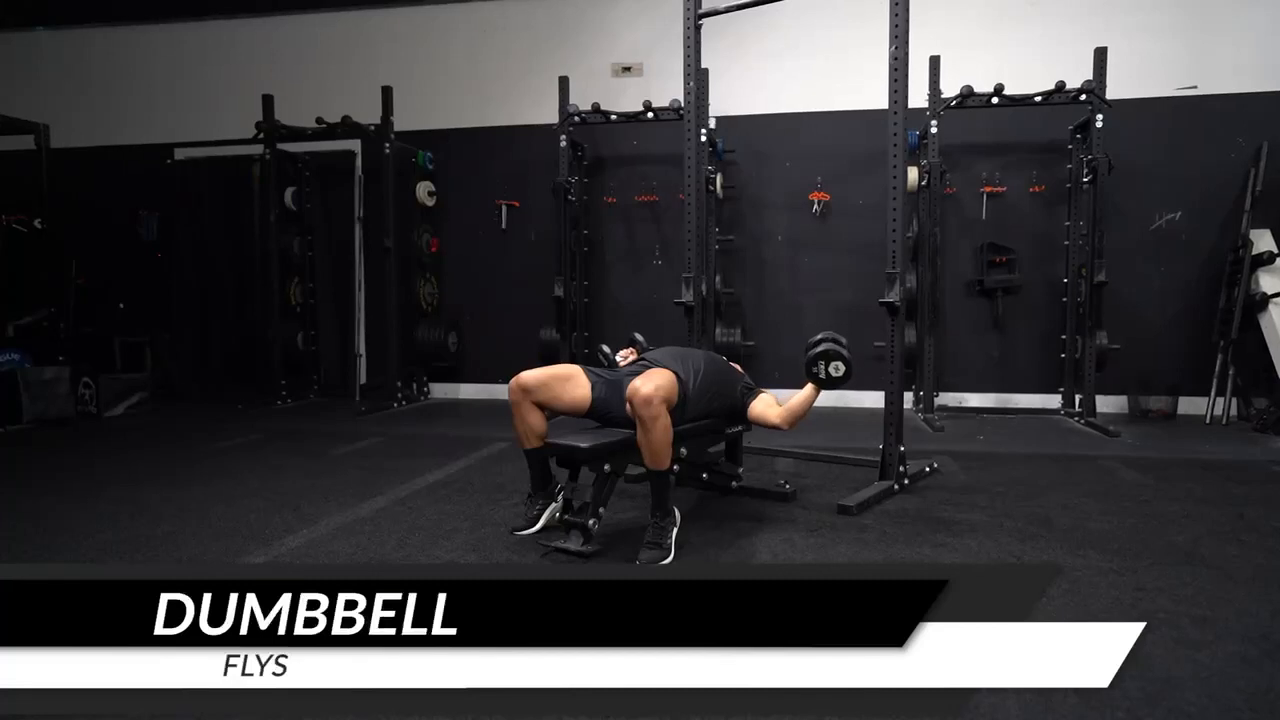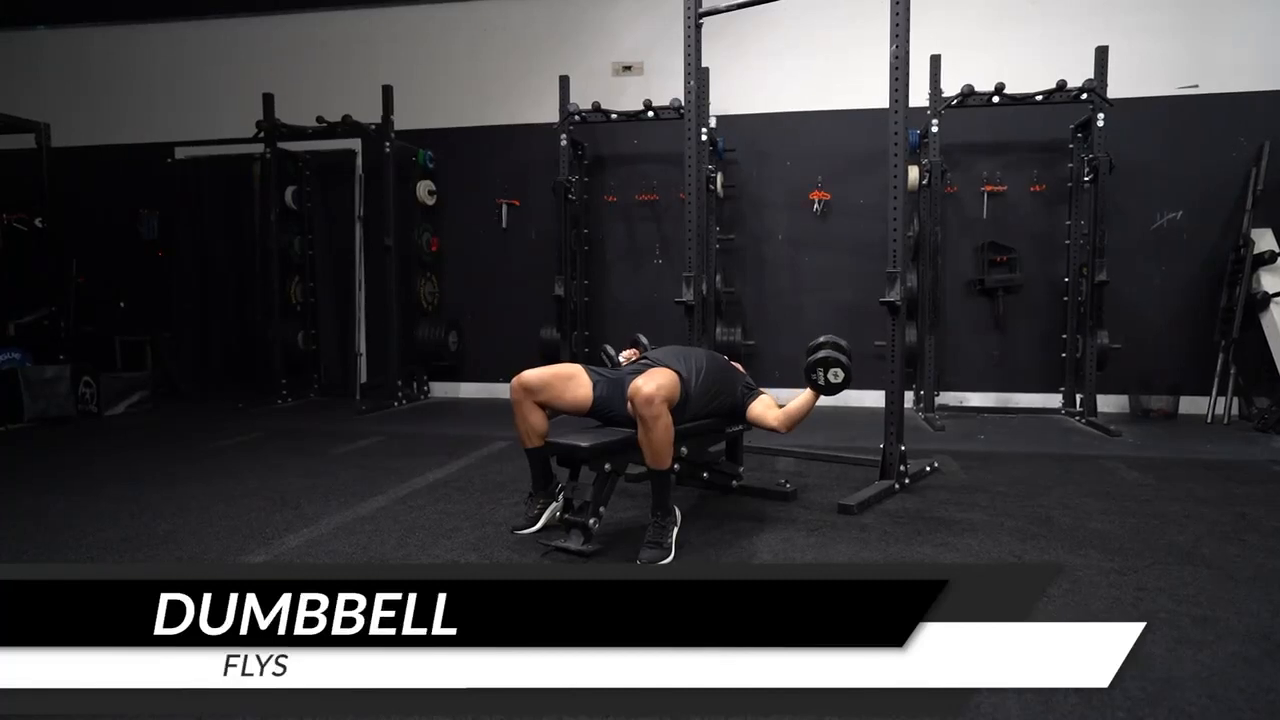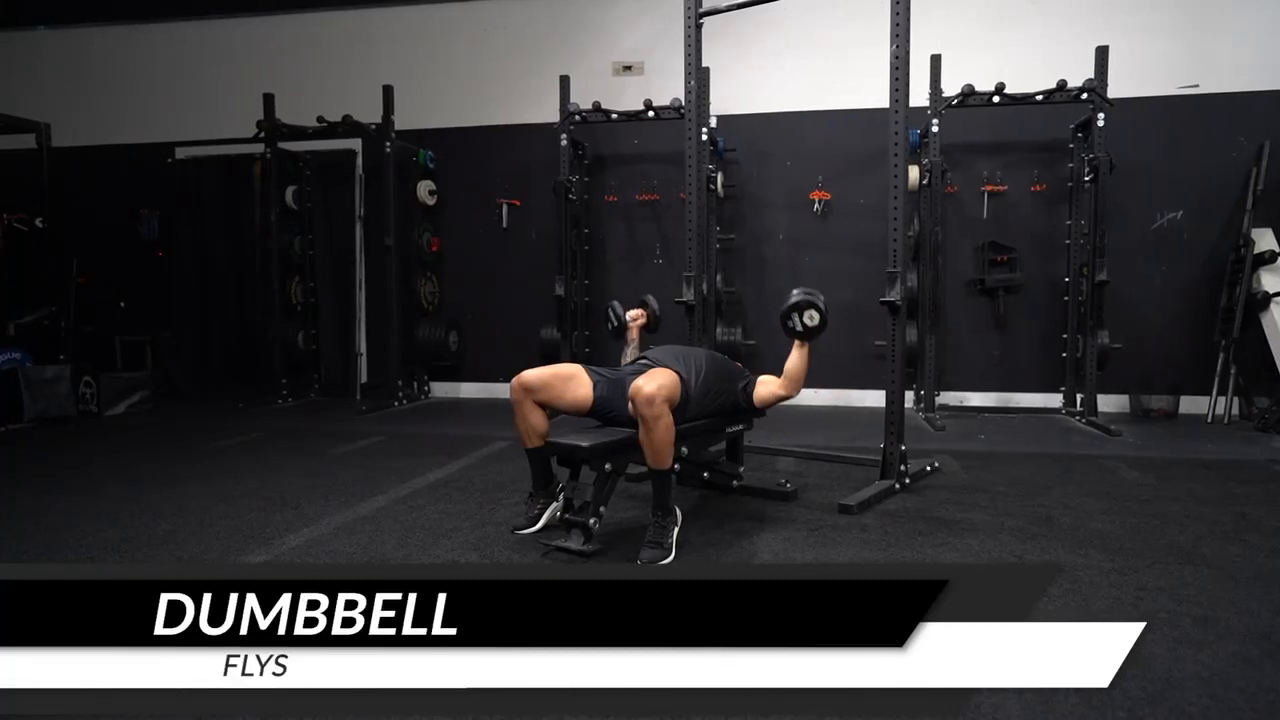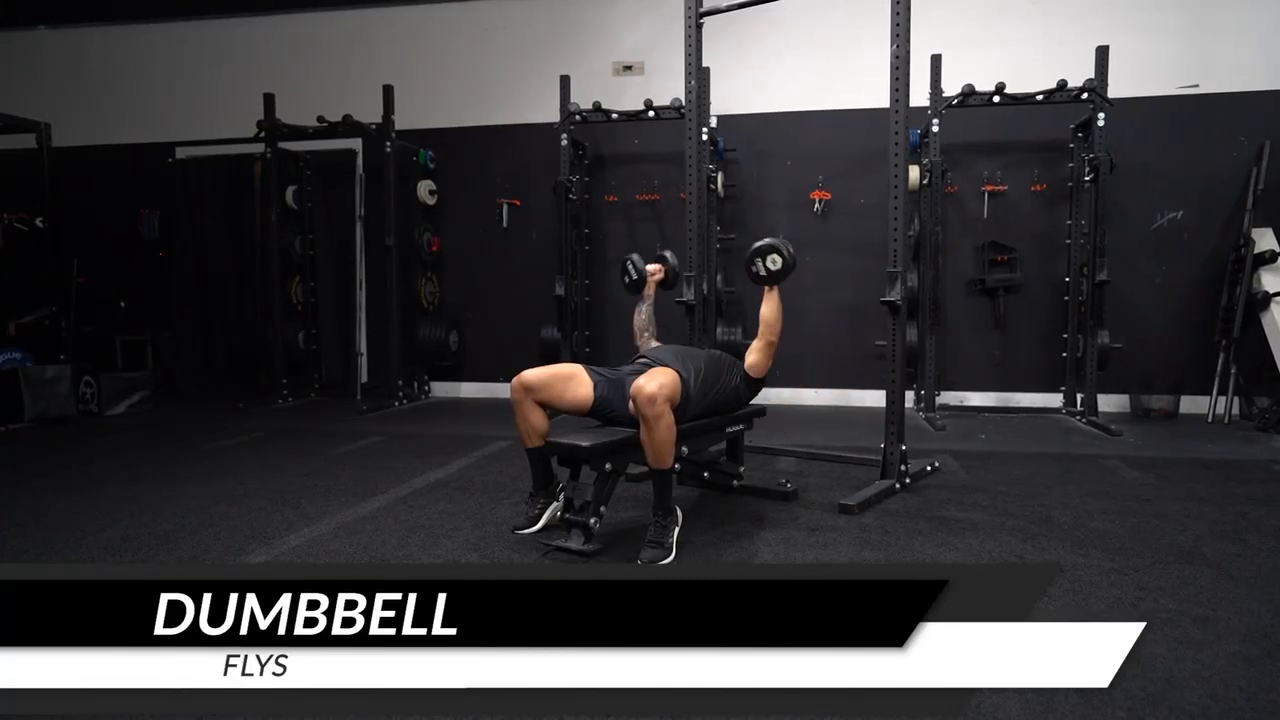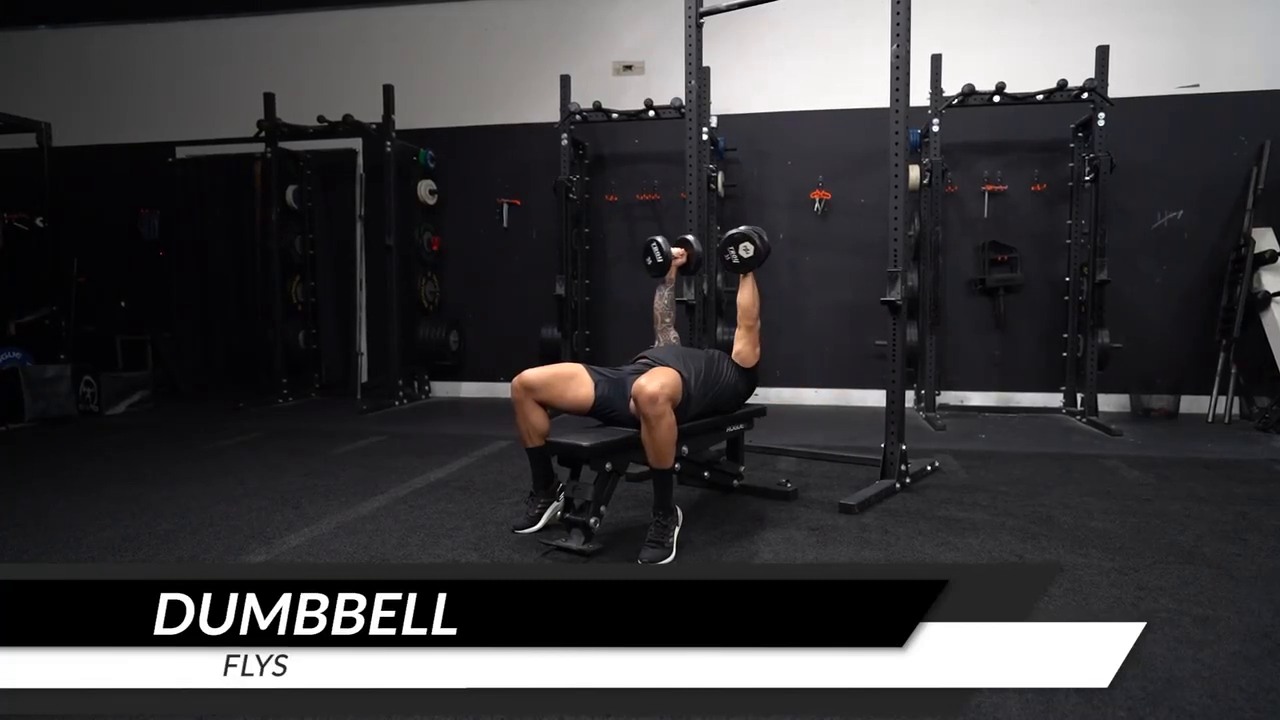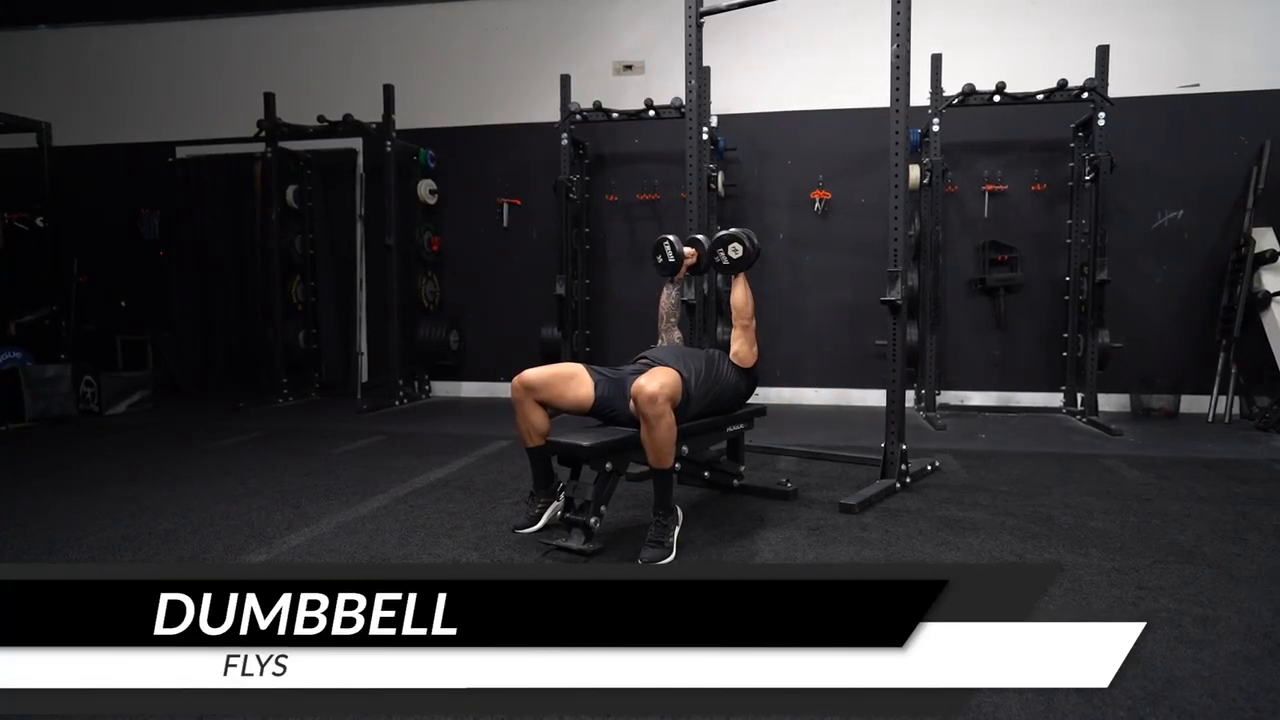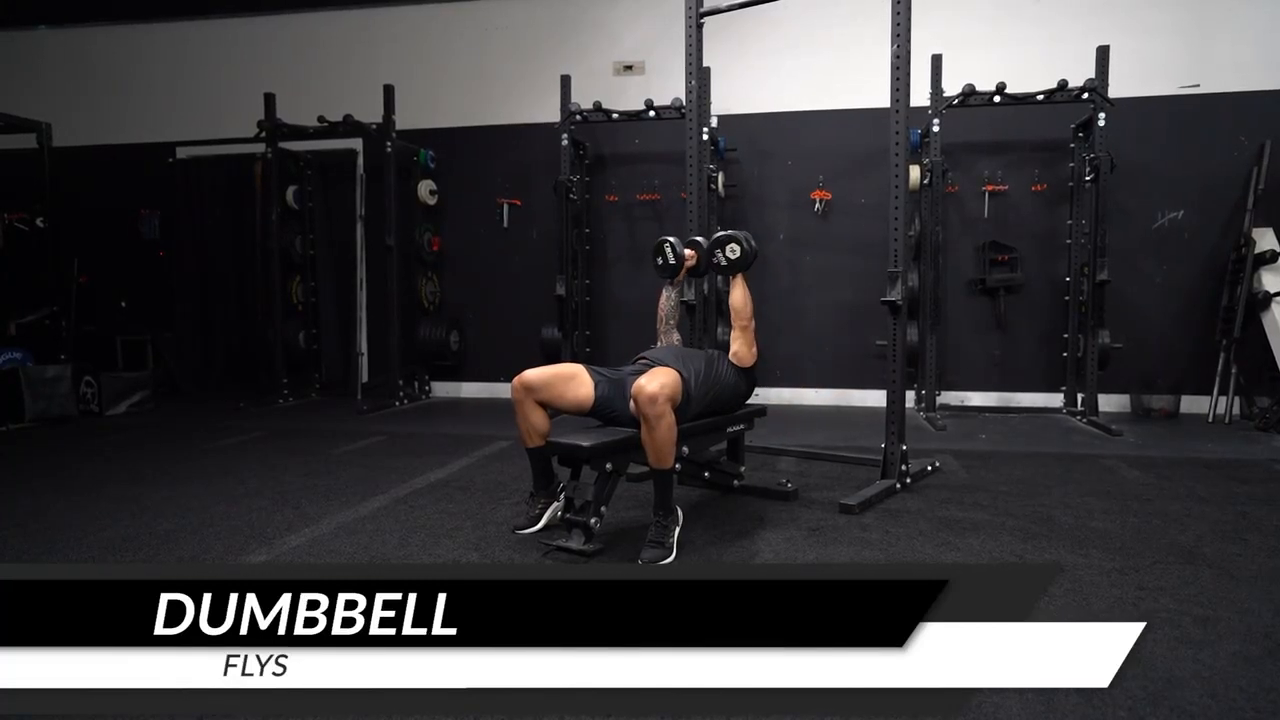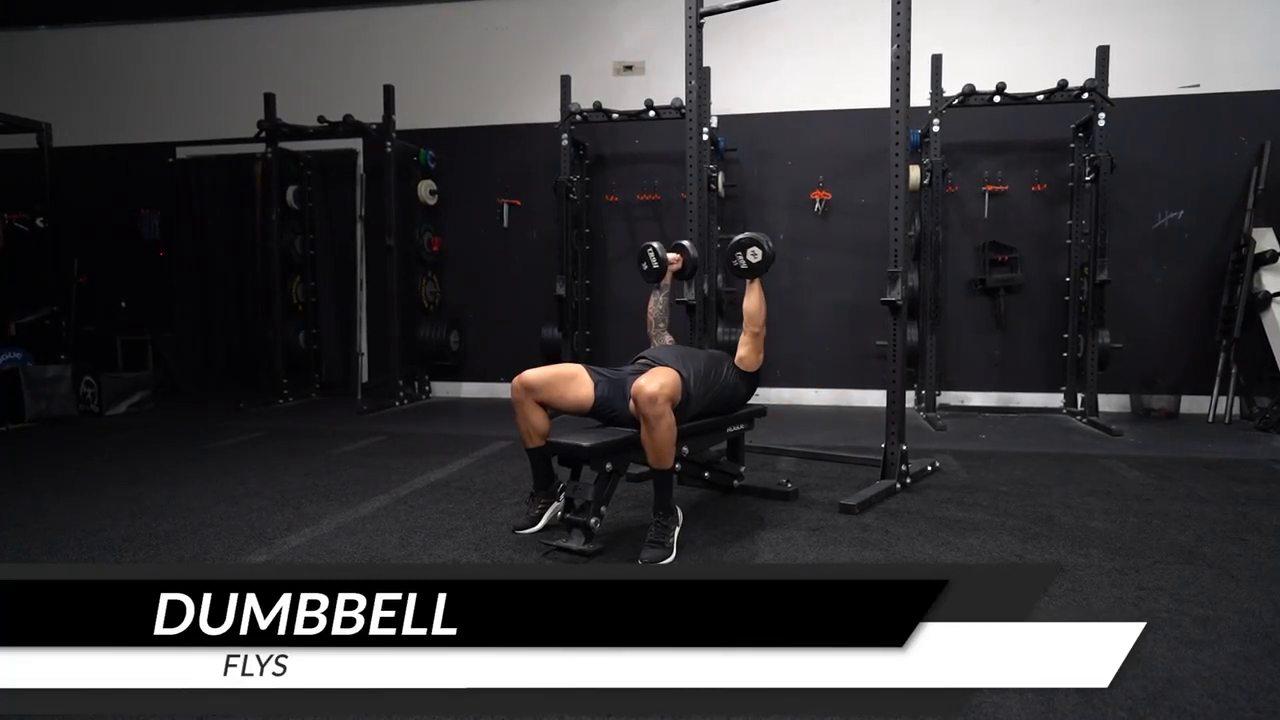
dt=0.3s
person 1, frame 1
left shoulder: (742, 390)
left elbow: (781, 418)
left wrist: (817, 381)
right wrist: (627, 364)
left hip: (651, 393)
right hip: (626, 381)
left knee: (645, 395)
right knee: (523, 386)
left ankle: (663, 518)
right ankle: (544, 494)
person 1, frame 2
left shoulder: (742, 389)
left elbow: (780, 421)
right wrist: (628, 363)
left hip: (652, 392)
right hip: (627, 378)
left knee: (647, 394)
right knee: (524, 385)
left ankle: (663, 516)
right ankle: (545, 494)
person 1, frame 3
left shoulder: (742, 385)
left elbow: (787, 387)
left wrist: (801, 341)
right wrist: (634, 332)
left hip: (651, 394)
right hip: (631, 376)
left knee: (647, 393)
right knee: (525, 385)
left ankle: (664, 515)
right ankle: (545, 492)
person 1, frame 4
left shoulder: (740, 380)
right shoulder: (698, 362)
left elbow: (768, 339)
right elbow: (645, 339)
left wrist: (771, 286)
right wrist: (649, 287)
left hip: (654, 392)
right hip: (623, 379)
left knee: (648, 393)
right knee: (524, 385)
left ankle: (665, 516)
right ankle: (546, 493)
person 1, frame 5
left shoulder: (738, 377)
right shoulder: (693, 359)
left elbow: (748, 325)
right elbow: (664, 324)
left wrist: (746, 272)
right wrist: (670, 272)
left hip: (656, 391)
right hip: (624, 379)
left knee: (650, 393)
right knee: (525, 384)
left ankle: (665, 516)
right ankle: (546, 492)
person 1, frame 6
left shoulder: (737, 378)
right shoulder: (690, 359)
left elbow: (744, 323)
right elbow: (668, 322)
left wrist: (738, 273)
right wrist: (678, 273)
left hip: (655, 390)
right hip: (624, 377)
left knee: (649, 393)
right knee: (524, 385)
left ankle: (665, 516)
right ankle: (546, 492)
person 1, frame 7
left shoulder: (737, 379)
right shoulder: (694, 361)
left elbow: (743, 325)
right elbow: (666, 326)
left wrist: (736, 274)
right wrist: (677, 275)
left hip: (655, 392)
right hip: (624, 380)
left knee: (649, 393)
right knee: (525, 385)
left ankle: (666, 516)
right ankle: (547, 493)
person 1, frame 8
left shoulder: (738, 380)
right shoulder: (695, 361)
left elbow: (753, 331)
right elbow: (658, 328)
left wrist: (752, 278)
right wrist: (665, 277)
left hip: (655, 389)
right hip: (624, 378)
left knee: (649, 393)
right knee: (525, 385)
left ankle: (665, 516)
right ankle: (547, 492)
